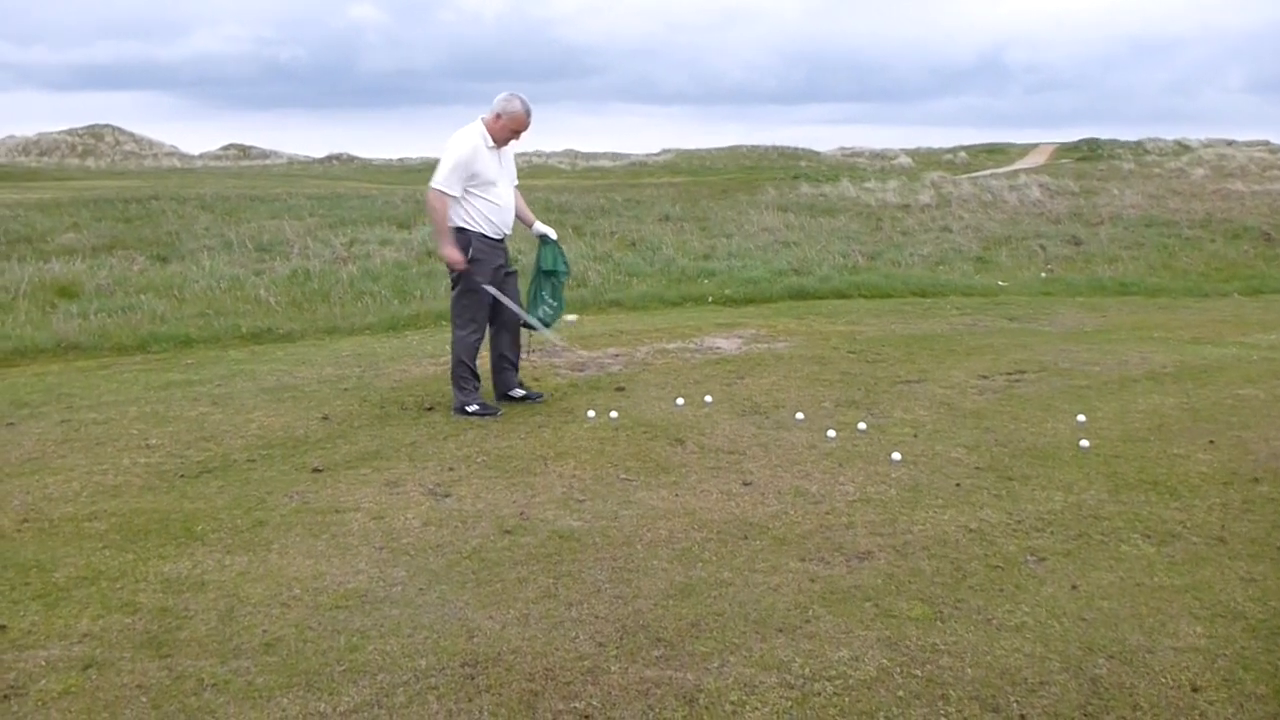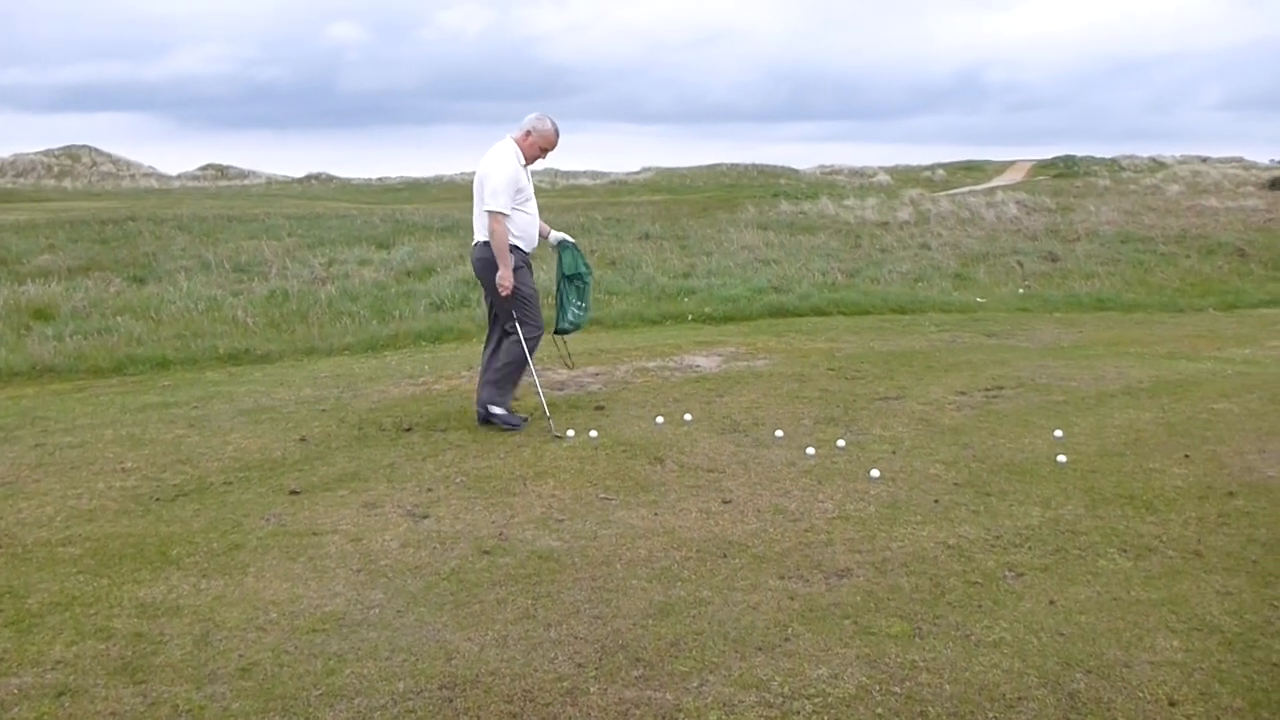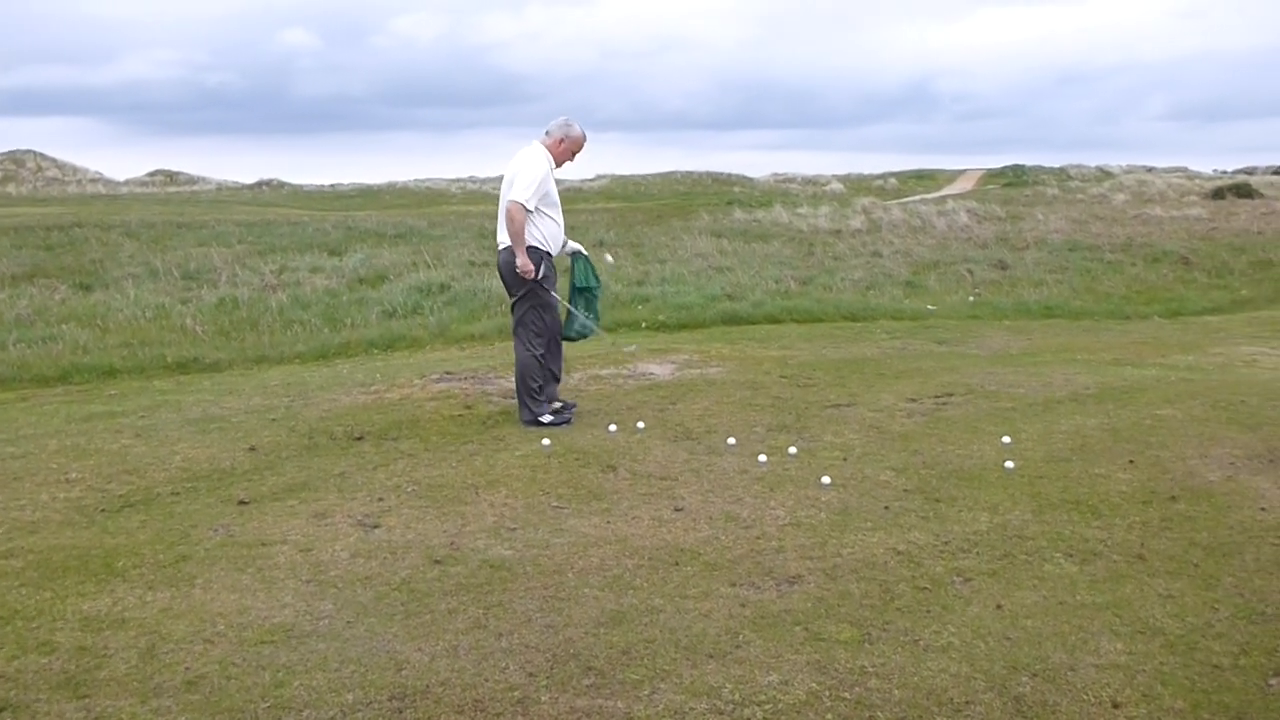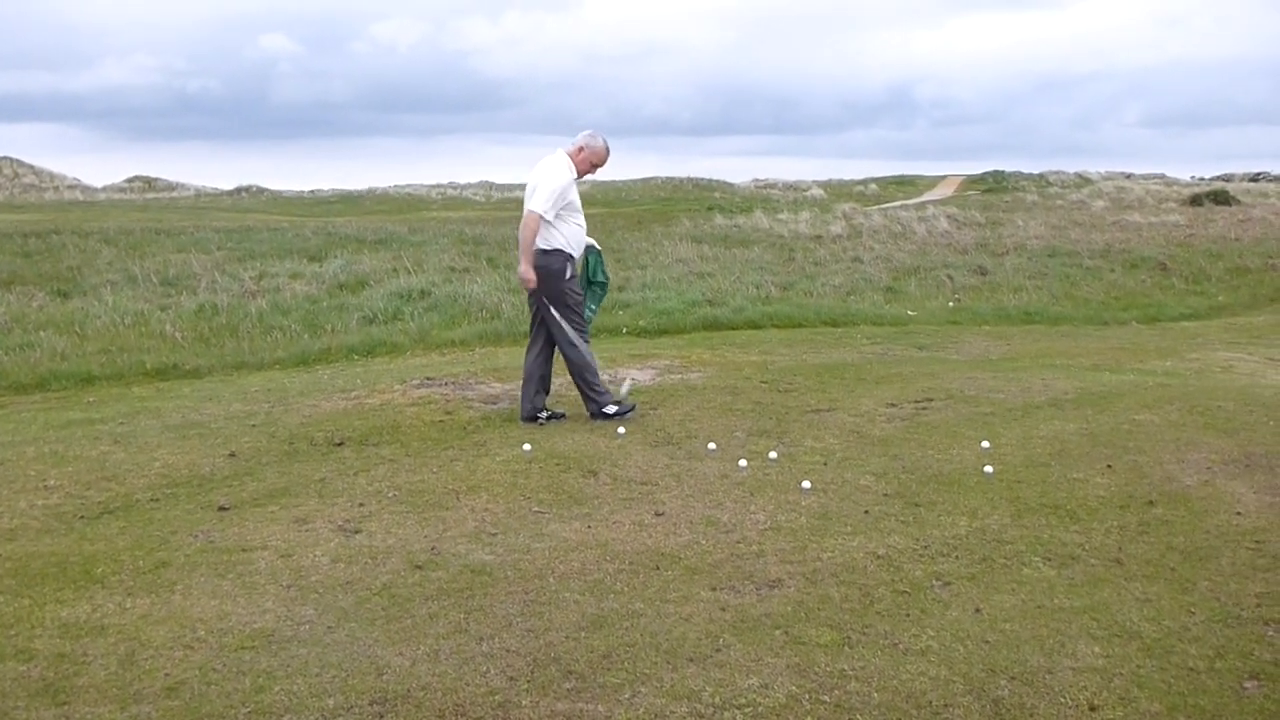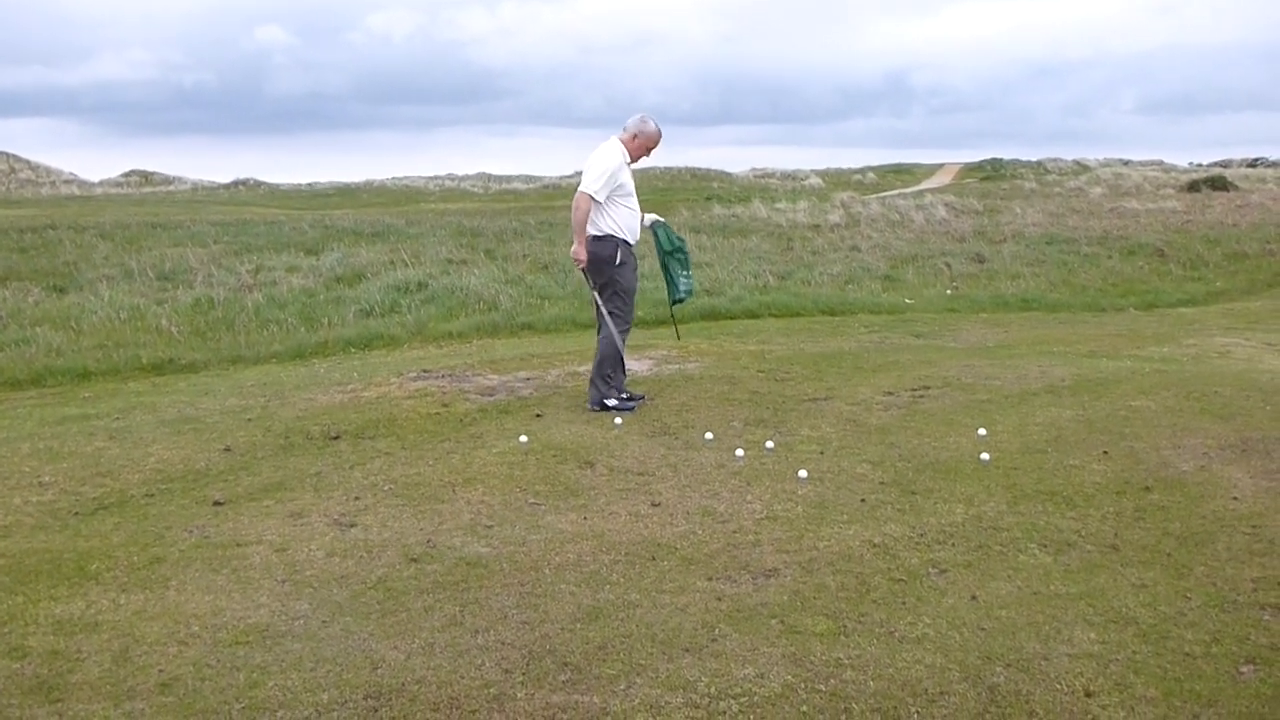
dt=1s
person 1, frame 1
left shoulder: (503, 147)
right shoulder: (466, 145)
right elbow: (438, 194)
left wrist: (535, 224)
right wrist: (446, 244)
left hip: (497, 244)
right hip: (471, 246)
left knee: (510, 316)
right knee: (470, 324)
left ankle: (508, 384)
right ankle: (465, 398)
person 1, frame 2
left shoulder: (517, 162)
right shoulder: (503, 162)
right elbow: (496, 221)
left wrist: (549, 233)
right wrist: (504, 269)
left hip: (511, 258)
right hip: (502, 260)
left knee: (505, 332)
right knee: (528, 327)
left ankle: (492, 405)
right ankle: (494, 399)
person 1, frame 3
left shoulder: (534, 161)
right shoulder: (536, 165)
right elbow: (515, 209)
left wrist: (564, 242)
right wrist: (522, 255)
left hip: (531, 258)
right hip: (530, 261)
left knee: (549, 331)
right knee: (533, 337)
left ankle: (548, 398)
right ankle: (534, 410)
person 1, frame 4
left shoulder: (555, 168)
right shoulder: (559, 175)
right elbow: (531, 218)
left wrist: (579, 239)
right wrist: (525, 263)
left hip: (544, 263)
right hip: (553, 264)
left knee: (543, 338)
right knee: (573, 337)
left ankle: (533, 407)
right ankle: (599, 402)
person 1, frame 5
left shoulder: (616, 158)
right shoulder: (610, 159)
right elbow: (582, 200)
left wrist: (642, 217)
right wrist: (579, 243)
left hip: (612, 249)
right hip: (609, 249)
left knee: (615, 321)
right knee: (617, 321)
left ankle: (613, 388)
right ankle: (602, 394)
